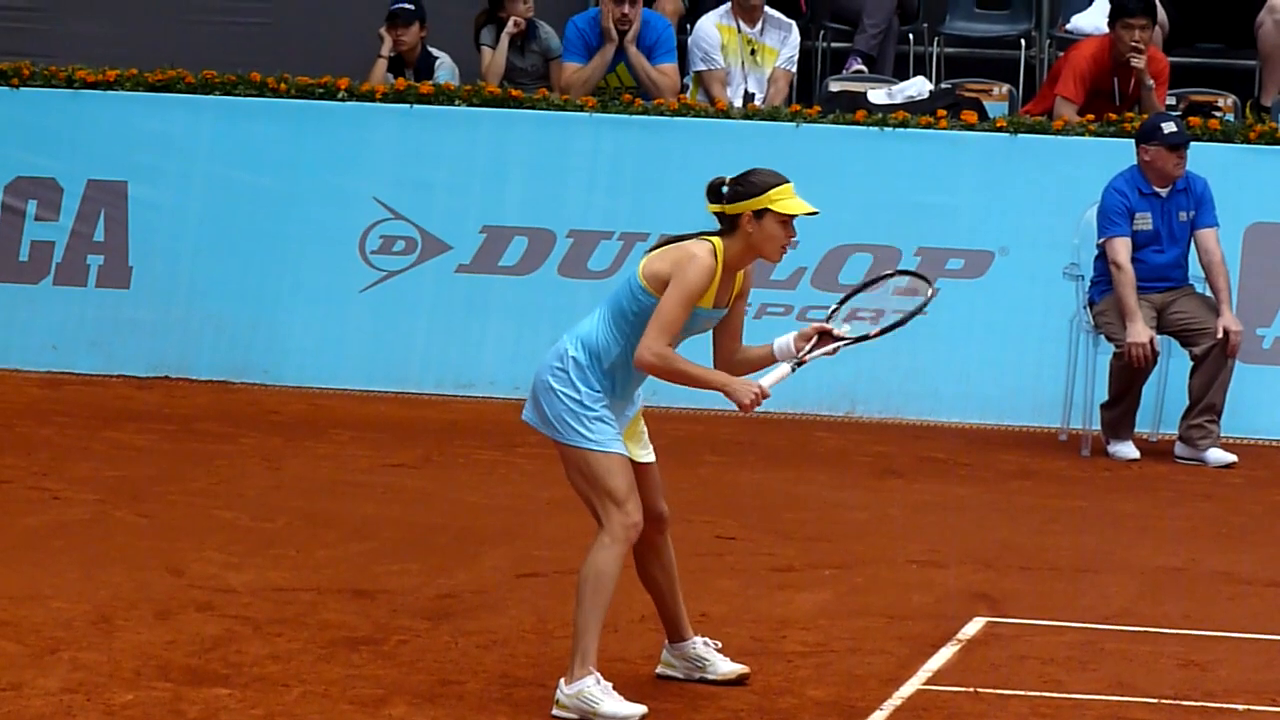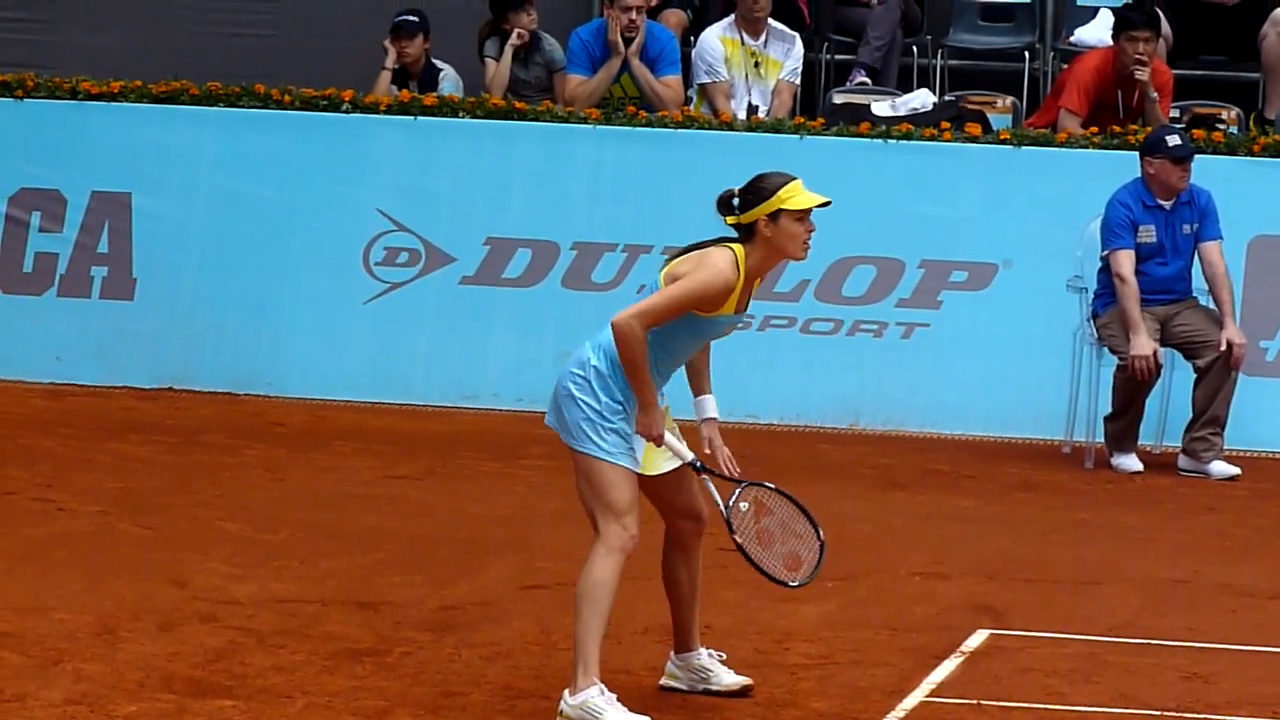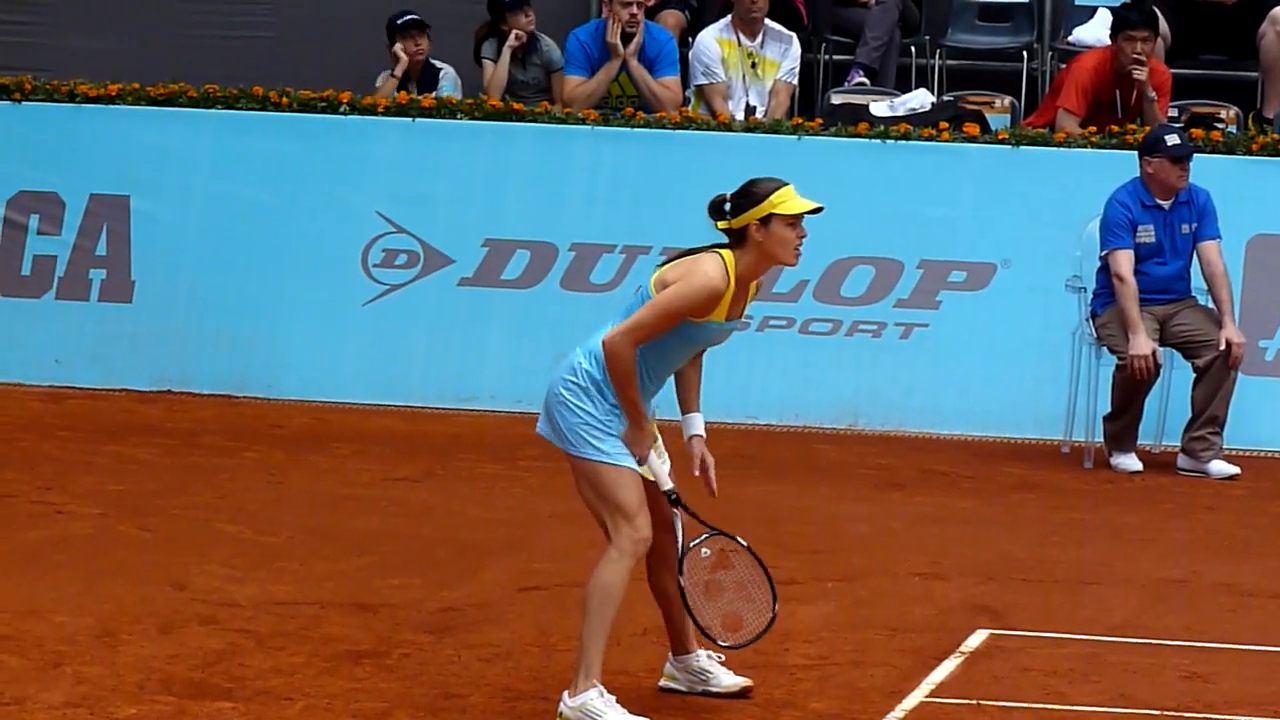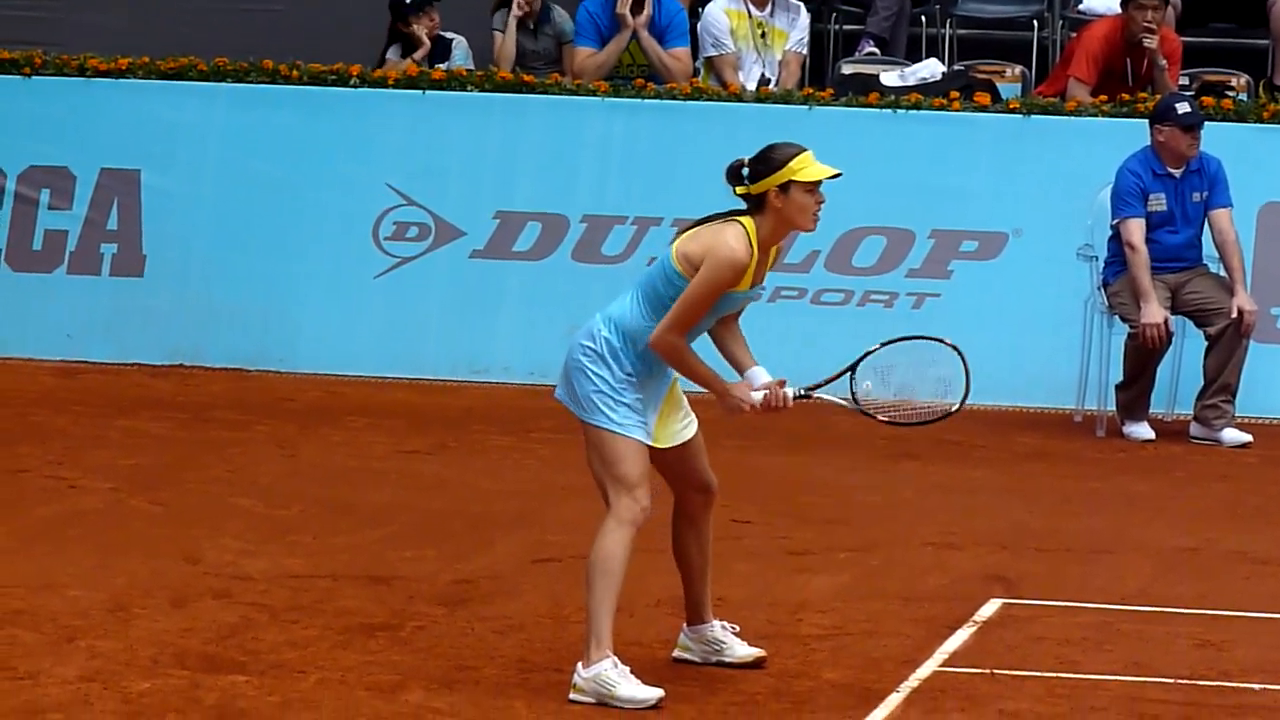
dt=0.5s
person 1, frame 1
left shoulder: (738, 277)
right shoulder: (699, 261)
left elbow: (727, 358)
right elbow: (650, 354)
left wrist: (792, 345)
right wrist: (728, 385)
left hip: (615, 394)
right hip: (575, 385)
left knee: (654, 521)
right knee: (623, 523)
left ankle: (682, 649)
person 1, frame 2
left shoulder: (749, 272)
right shoulder: (721, 270)
right elbow: (626, 323)
left wrist: (707, 414)
right wrist: (651, 406)
left hip: (635, 399)
right hip: (598, 392)
left knee: (689, 520)
right knee: (619, 535)
left ankle: (687, 659)
person 1, frame 3
left shoulder: (746, 284)
right shoulder: (710, 278)
right elbow: (617, 342)
left wrist: (695, 431)
right wrist: (640, 426)
left hip: (624, 404)
right hip: (589, 395)
left knee: (666, 531)
right knee: (633, 537)
left ankle: (685, 662)
person 1, frame 4
left shoulder: (767, 247)
right shoulder: (733, 248)
right elbow: (664, 336)
left wrist: (756, 376)
right wrist: (724, 390)
left hip: (648, 372)
right hip: (608, 364)
left knee: (699, 492)
right knee: (631, 506)
left ankle: (699, 632)
right ankle: (596, 666)
person 2, frame 1
left shoulder: (1196, 188)
right shoulder: (1119, 191)
left elbow: (1211, 252)
right elbow: (1119, 262)
left wrist: (1225, 311)
right wrist: (1134, 323)
left hip: (1175, 292)
right hip: (1119, 293)
left knee: (1222, 336)
right knee: (1138, 347)
left ankle: (1197, 438)
right ankle: (1118, 434)
person 2, frame 2
left shoulder: (1200, 201)
right shoulder: (1123, 204)
left elbow: (1215, 265)
right elbow: (1123, 274)
left wrist: (1229, 323)
right wrist: (1138, 335)
left hip: (1179, 305)
right hip: (1121, 306)
left knee: (1226, 348)
right knee: (1141, 360)
left ankle: (1200, 451)
right ankle: (1121, 447)
person 2, frame 3
left shoulder: (1199, 200)
right shoulder: (1122, 204)
left elbow: (1214, 264)
right elbow: (1122, 275)
left wrist: (1228, 323)
right wrist: (1137, 335)
left hip: (1178, 304)
right hip: (1121, 305)
left knee: (1225, 348)
right knee: (1141, 360)
left ankle: (1199, 451)
right ankle: (1120, 446)
person 2, frame 4
left shoulder: (1211, 168)
right shoulder: (1133, 172)
left elbow: (1225, 232)
right elbow: (1134, 243)
left wrist: (1240, 291)
right wrist: (1149, 303)
left hip: (1190, 272)
right hip: (1132, 273)
left knee: (1237, 315)
right knee: (1153, 328)
left ankle: (1212, 419)
right ankle: (1133, 415)
